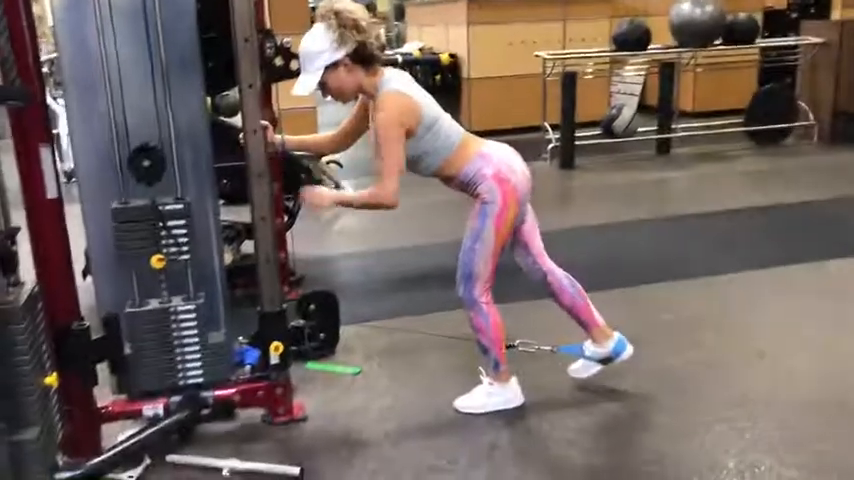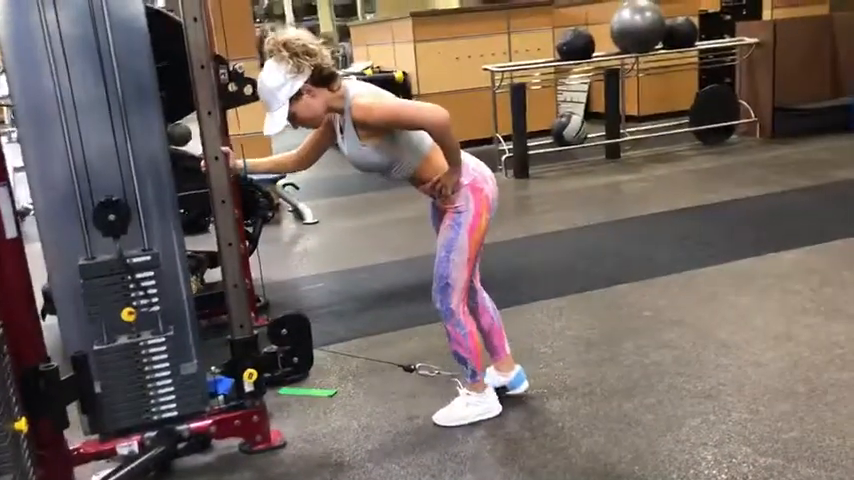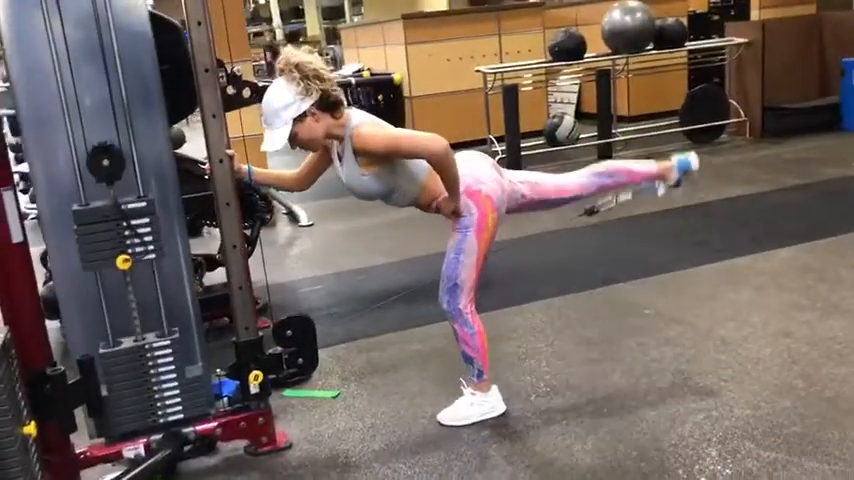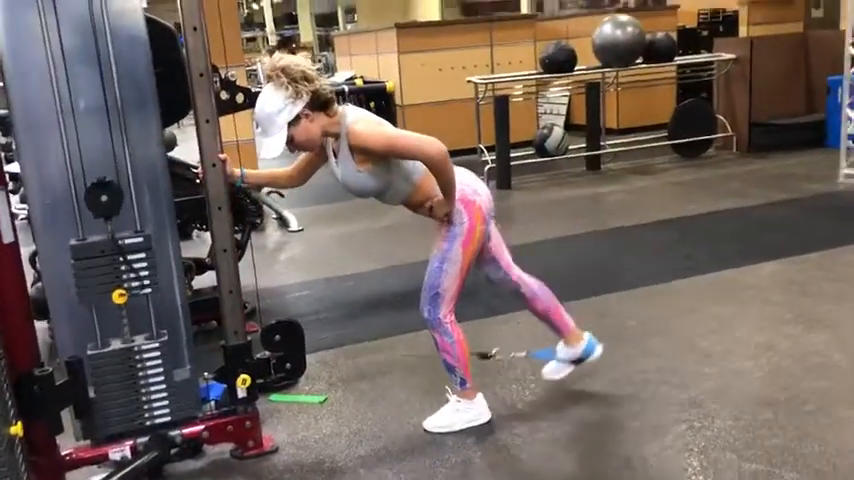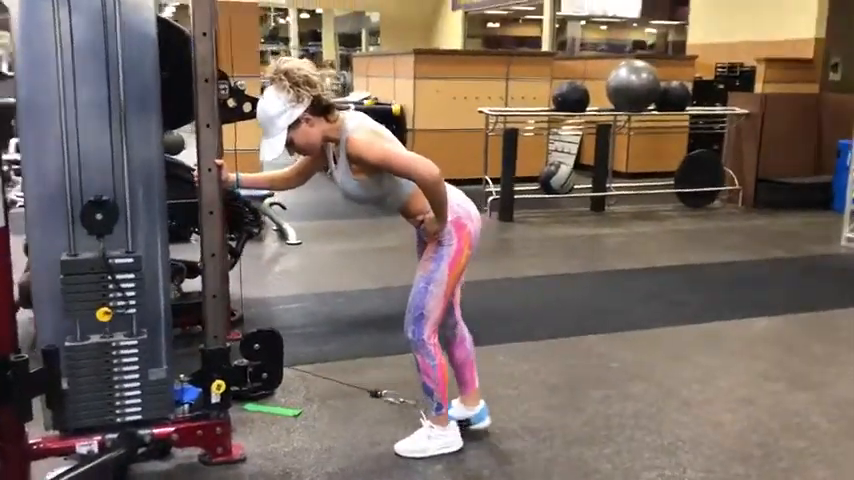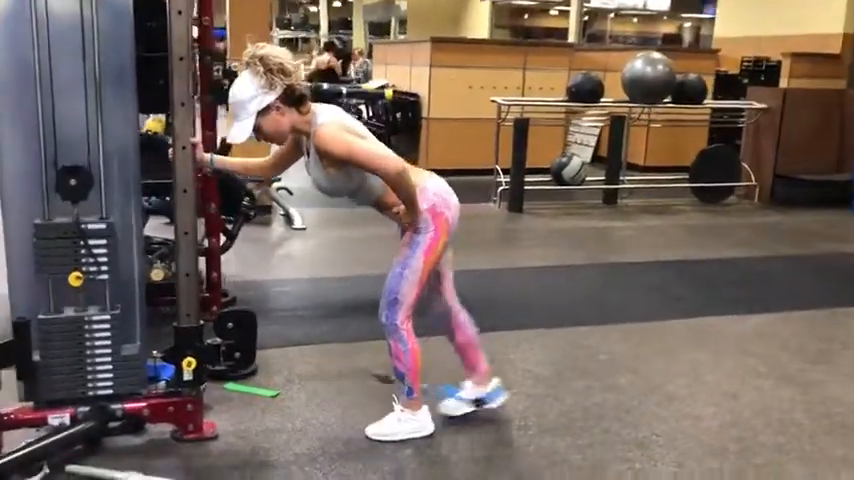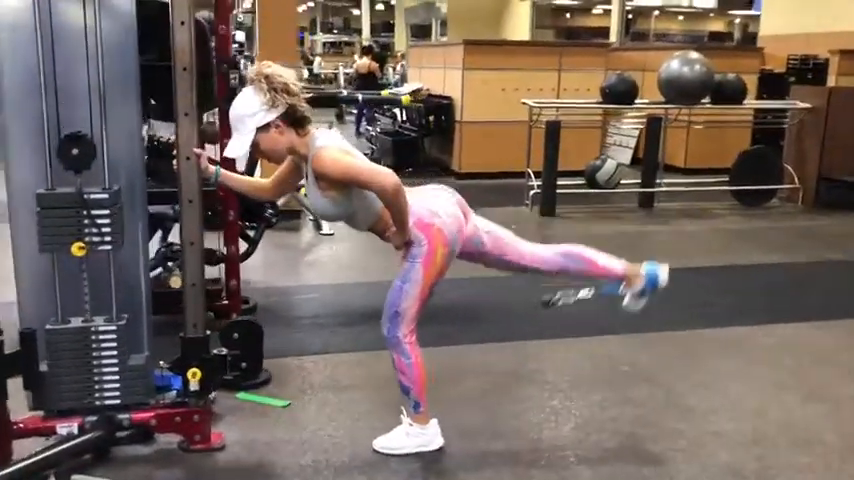
dt=0.7s
person 1, frame 1
left shoulder: (389, 107)
right shoulder: (379, 89)
left elbow: (386, 195)
right elbow: (337, 141)
left wrist: (333, 197)
right wrist: (279, 140)
left hip: (495, 181)
right hip: (499, 171)
left knee: (472, 291)
right knee: (539, 266)
left ankle: (502, 386)
right ankle: (605, 341)
person 1, frame 2
left shoulder: (362, 106)
right shoulder: (336, 114)
left elbow: (438, 117)
right elbow: (298, 161)
left wrist: (454, 172)
right wrist: (239, 165)
left hip: (467, 189)
right hip: (449, 193)
left knee: (449, 298)
right knee: (467, 289)
left ankle: (479, 395)
right ankle: (505, 370)
person 1, frame 3
left shoulder: (361, 135)
right shoulder: (334, 139)
left elbow: (437, 146)
right elbow: (299, 181)
left wrist: (453, 198)
right wrist: (246, 172)
left hip: (473, 195)
right hip: (473, 179)
left knee: (456, 303)
right knee: (577, 185)
left ankle: (482, 394)
right ankle: (666, 170)
person 1, frame 4
left shoulder: (357, 131)
right shoulder: (329, 135)
left elbow: (435, 150)
right elbow: (293, 177)
left wrist: (448, 202)
right wrist: (237, 175)
left hip: (463, 203)
right hip: (460, 201)
left knee: (436, 310)
right knee: (509, 277)
left ankle: (469, 403)
right ankle: (574, 342)
person 1, frame 5
left shoulder: (357, 140)
right shoulder: (329, 141)
left elbow: (429, 173)
right elbow: (292, 178)
left wrist: (440, 221)
right wrist: (232, 179)
left hip: (452, 222)
right hip: (434, 222)
left knee: (420, 329)
right knee: (446, 319)
left ankle: (441, 429)
right ankle: (470, 404)
person 1, frame 6
left shoulder: (323, 131)
right shoulder: (304, 128)
left elbow: (396, 168)
right elbow: (269, 168)
left wrist: (413, 213)
right wrist: (208, 161)
left hip: (429, 206)
right hip: (423, 205)
left knee: (393, 315)
right knee: (442, 299)
left ankle: (413, 414)
right ankle: (482, 382)
person 1, frame 7
left shoulder: (323, 155)
right shoulder: (304, 152)
left elbow: (388, 183)
right elbow: (270, 190)
left wrist: (401, 232)
right wrist: (214, 174)
left hip: (430, 226)
right hip: (438, 208)
left knee: (397, 330)
right knee: (539, 257)
left ankle: (421, 428)
right ankle: (635, 275)
